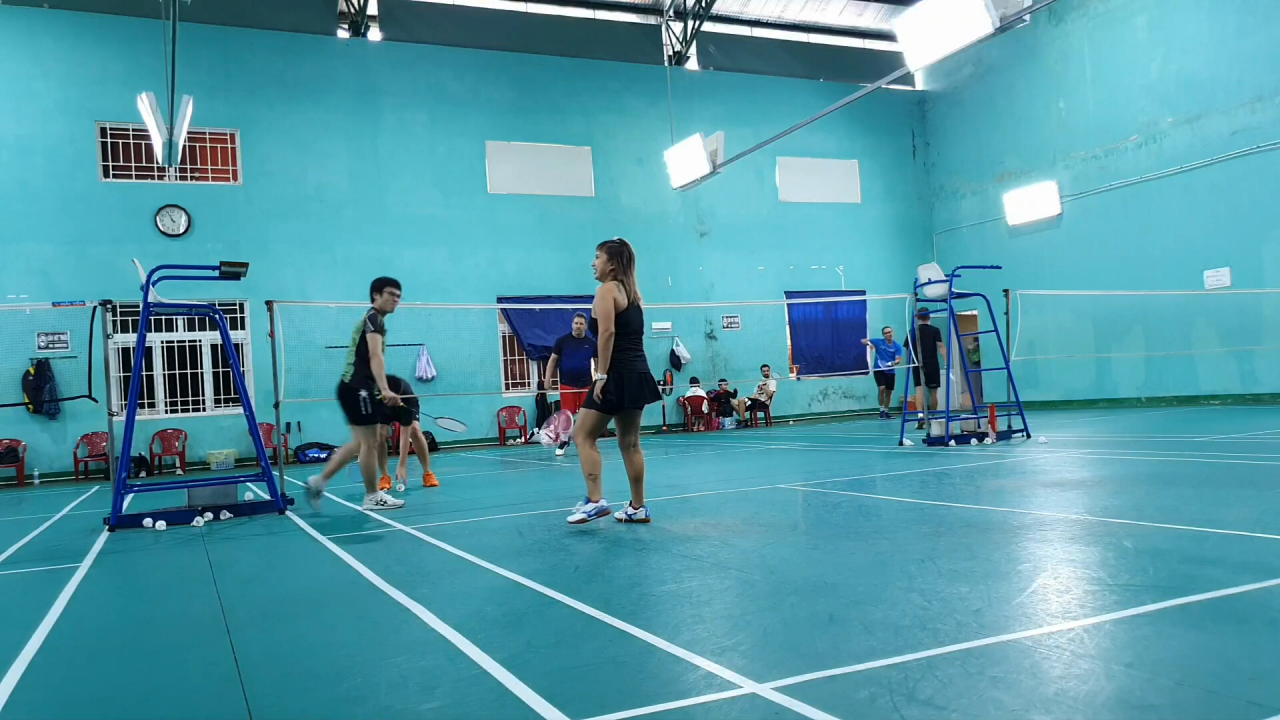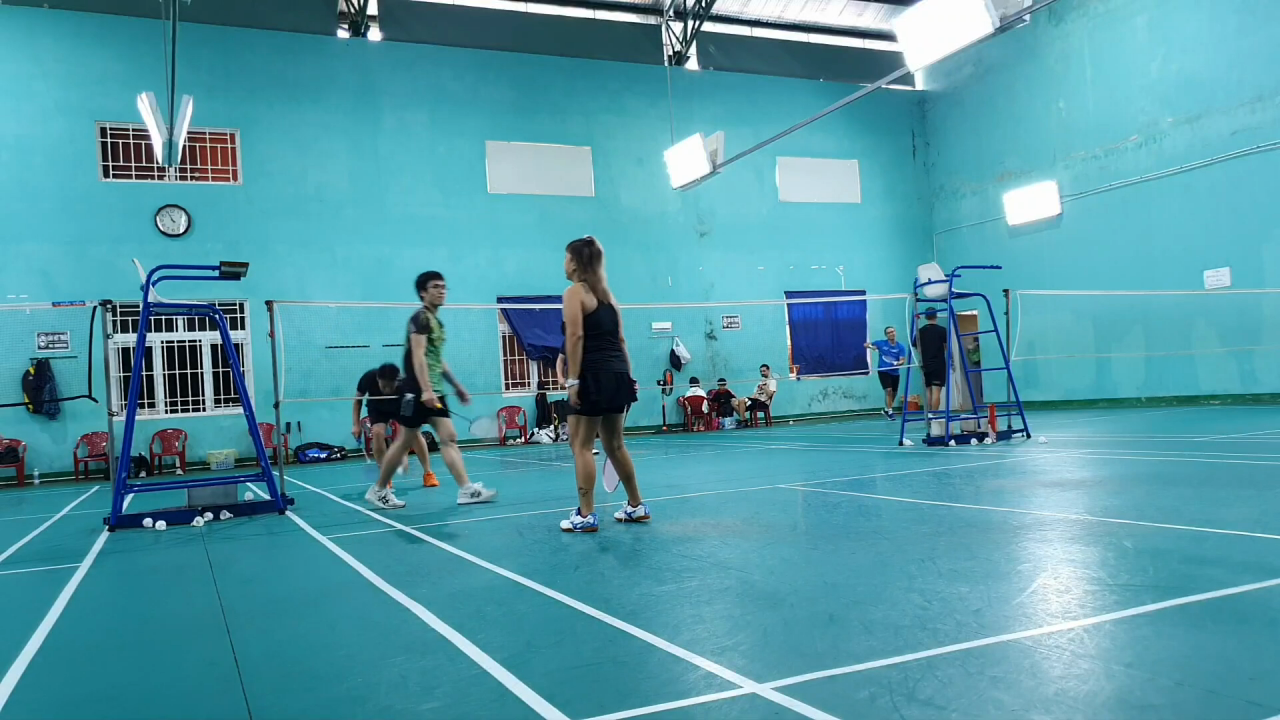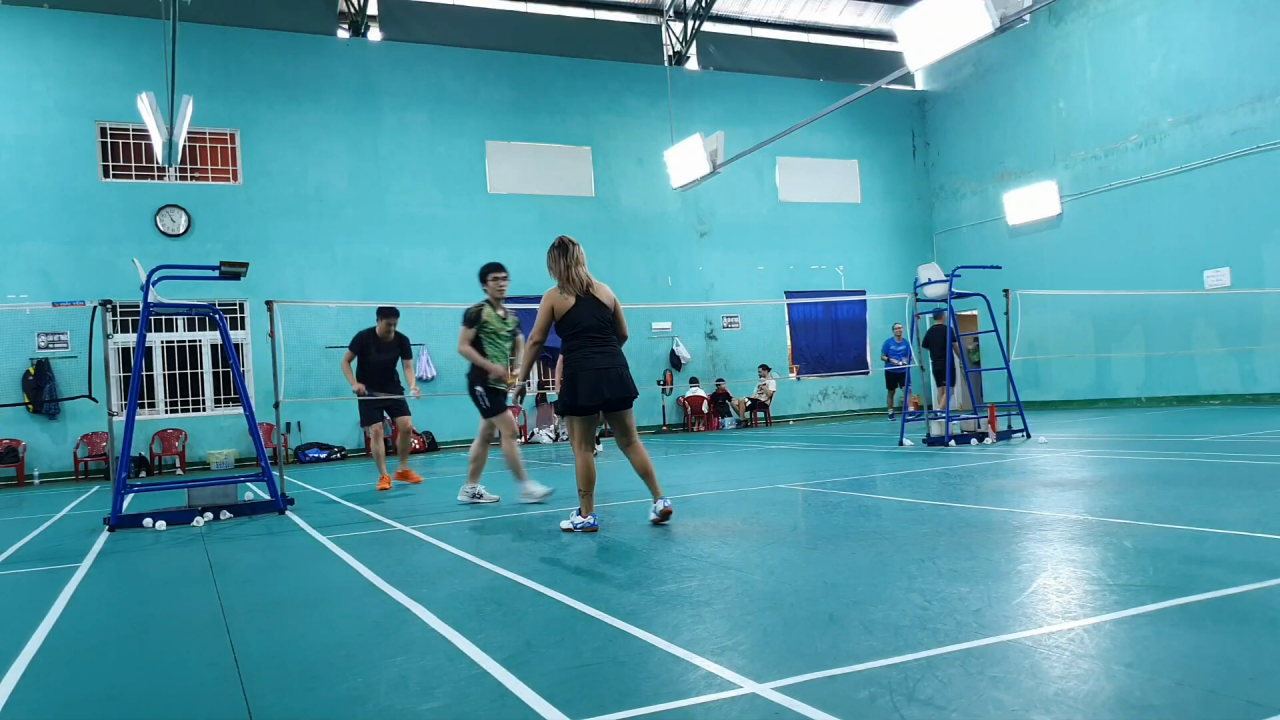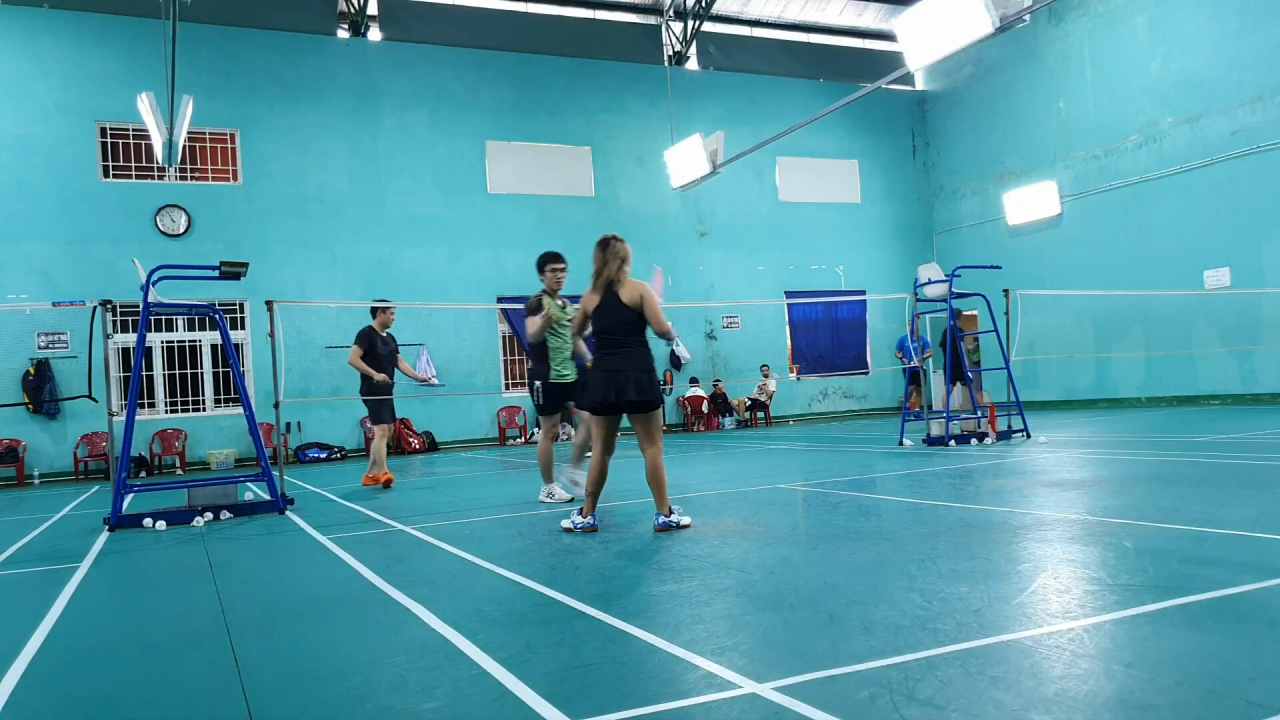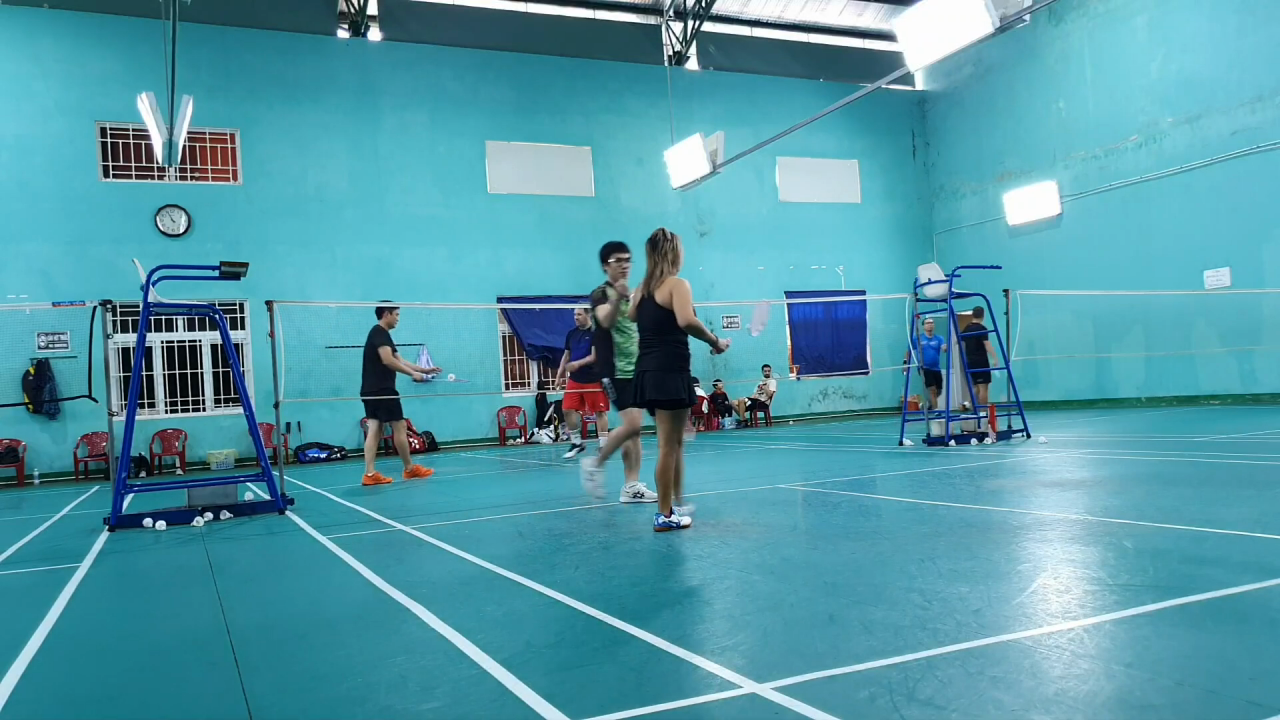
dt=0.4s
person 1, frame 1
left shoulder: (607, 290)
right shoulder: (632, 293)
left elbow: (607, 334)
left wrist: (601, 375)
left hip: (618, 376)
right hip: (637, 374)
left knee: (583, 436)
right knee: (630, 443)
left ankle: (594, 500)
right ankle: (638, 507)
person 1, frame 2
left shoulder: (574, 292)
right shoulder: (606, 294)
left elbow: (575, 338)
left wrist: (572, 380)
right wrist: (627, 377)
left hip: (593, 377)
right hip: (616, 375)
left knee: (581, 446)
right knee: (615, 445)
left ankle: (586, 515)
right ankle: (636, 505)
person 1, frame 3
left shoulder: (554, 297)
right shoulder: (604, 290)
left elbow: (536, 341)
right elbow: (623, 335)
left wrist: (522, 380)
left hip: (581, 376)
right hip: (615, 372)
left knee: (582, 448)
right knee: (630, 441)
left ankle: (586, 516)
right ankle: (659, 500)
person 1, frame 4
left shoulder: (591, 296)
right shoulder: (639, 289)
left elbow: (577, 332)
right elbow: (662, 329)
right wrist: (671, 335)
left hip: (604, 378)
right hip: (638, 375)
left knee: (602, 449)
right knee: (652, 447)
left ankle: (587, 515)
right ankle: (665, 513)
person 1, frame 5
left shoulder: (642, 289)
right shoulder: (677, 284)
left elbow: (633, 316)
right elbow: (686, 321)
right wrist: (715, 341)
left hip: (646, 373)
right hip: (670, 373)
left knee: (670, 443)
right knee: (670, 446)
left ankle: (676, 502)
right ankle: (665, 514)
person 2, frame 1
left shoulder: (370, 320)
right shoulder: (374, 318)
right elbow: (375, 355)
left wrist: (379, 390)
right wrist: (385, 389)
left hip: (351, 386)
right hip: (359, 387)
left knee: (361, 443)
right knee: (370, 443)
left ankle: (321, 480)
right ankle: (373, 496)
person 2, frame 2
left shoulder: (436, 322)
right shoulder: (420, 318)
right elbow: (418, 356)
left wrist: (457, 386)
right wrist: (426, 390)
left hip: (434, 391)
right hip: (415, 390)
left knee: (449, 438)
right knee: (405, 441)
left ankle: (467, 489)
right ankle: (379, 491)
person 2, frame 3
left shoulder: (512, 316)
right shoulder: (476, 312)
left elbow: (519, 348)
right elbow: (463, 346)
right wrist: (490, 367)
left hip: (501, 383)
right hip: (483, 382)
left knee: (486, 435)
right knee: (510, 431)
left ankle: (470, 488)
right ankle: (525, 486)
person 2, frame 4
left shoulder: (568, 306)
right shoulder: (536, 302)
right elbow: (532, 336)
left wrist: (588, 357)
right wrist: (544, 321)
left hip: (570, 376)
right hip: (545, 378)
left knee: (592, 419)
right knee: (550, 431)
left ankle: (574, 468)
right ankle: (548, 486)
person 2, frame 5
left shoulder: (630, 297)
right shoulder: (601, 294)
right elbow: (606, 321)
right wrist: (617, 298)
left hip: (633, 372)
right hip: (612, 372)
left knee: (635, 429)
right knee: (632, 425)
left ankle: (632, 486)
right ankle: (595, 463)
